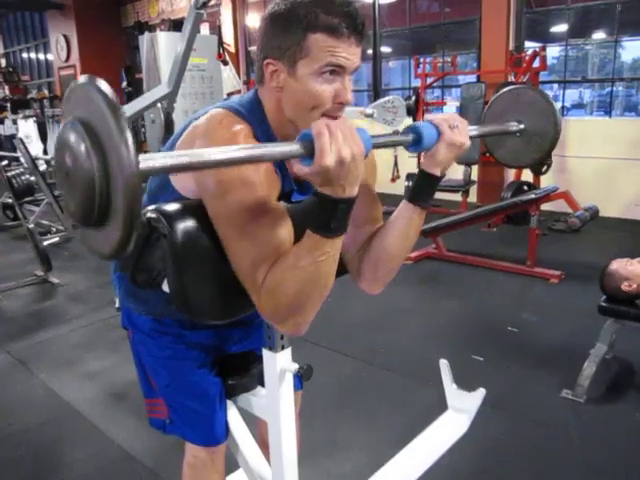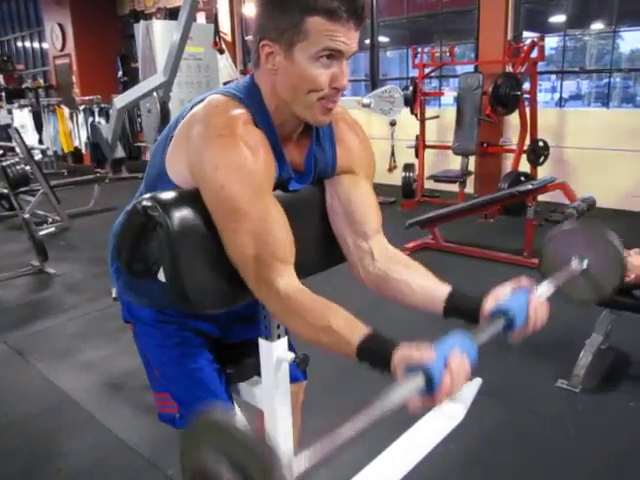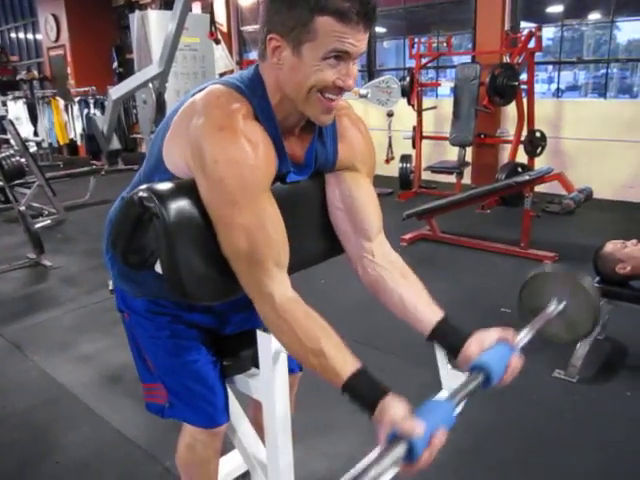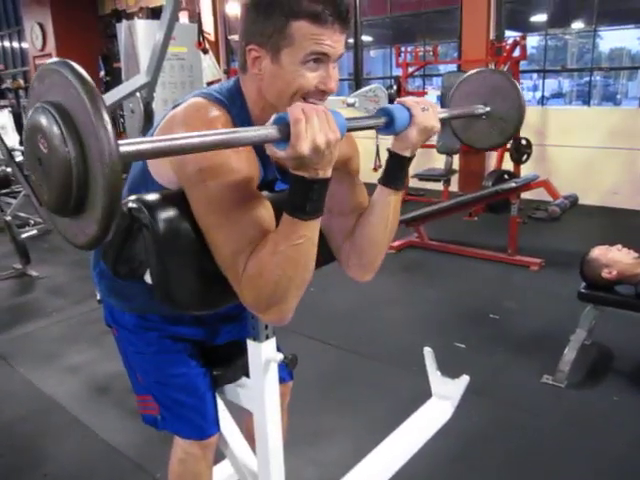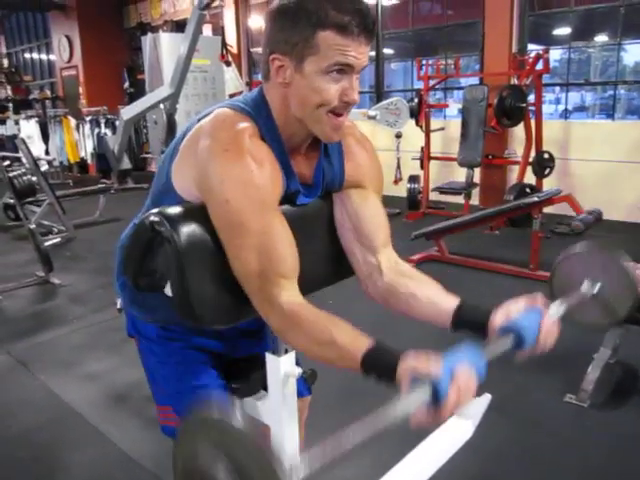
dt=1s
person 1, frame 1
left shoulder: (339, 143)
right shoulder: (229, 144)
left elbow: (371, 276)
right elbow: (288, 314)
left wrist: (428, 178)
right wrist: (336, 200)
left hip: (239, 292)
right hip: (166, 305)
right knee: (208, 437)
person 1, frame 2
left shoulder: (341, 136)
right shoulder: (229, 139)
left elbow: (370, 254)
right elbow: (277, 288)
left wrist: (474, 305)
right wrist: (390, 356)
left hip: (239, 283)
left knee: (287, 385)
person 1, frame 3
left shoulder: (344, 131)
right shoulder: (229, 132)
left elbow: (372, 252)
right elbow: (271, 292)
left wrist: (459, 341)
right wrist: (375, 400)
left hip: (239, 270)
right hip: (158, 280)
right knee: (206, 418)
person 1, frame 4
left shoulder: (322, 132)
right shoulder: (208, 133)
left elbow: (360, 264)
right elbow: (273, 305)
left wrist: (400, 158)
right wrist: (310, 180)
left hip: (224, 286)
right hip: (148, 297)
left knee: (272, 387)
right knee: (198, 432)
person 1, frame 5
left shoulder: (349, 149)
right shoulder: (236, 151)
left elbow: (379, 267)
right elbow: (281, 304)
left wrist: (483, 320)
right wrist: (395, 368)
left hip: (246, 298)
right hip: (172, 306)
left knee: (291, 399)
